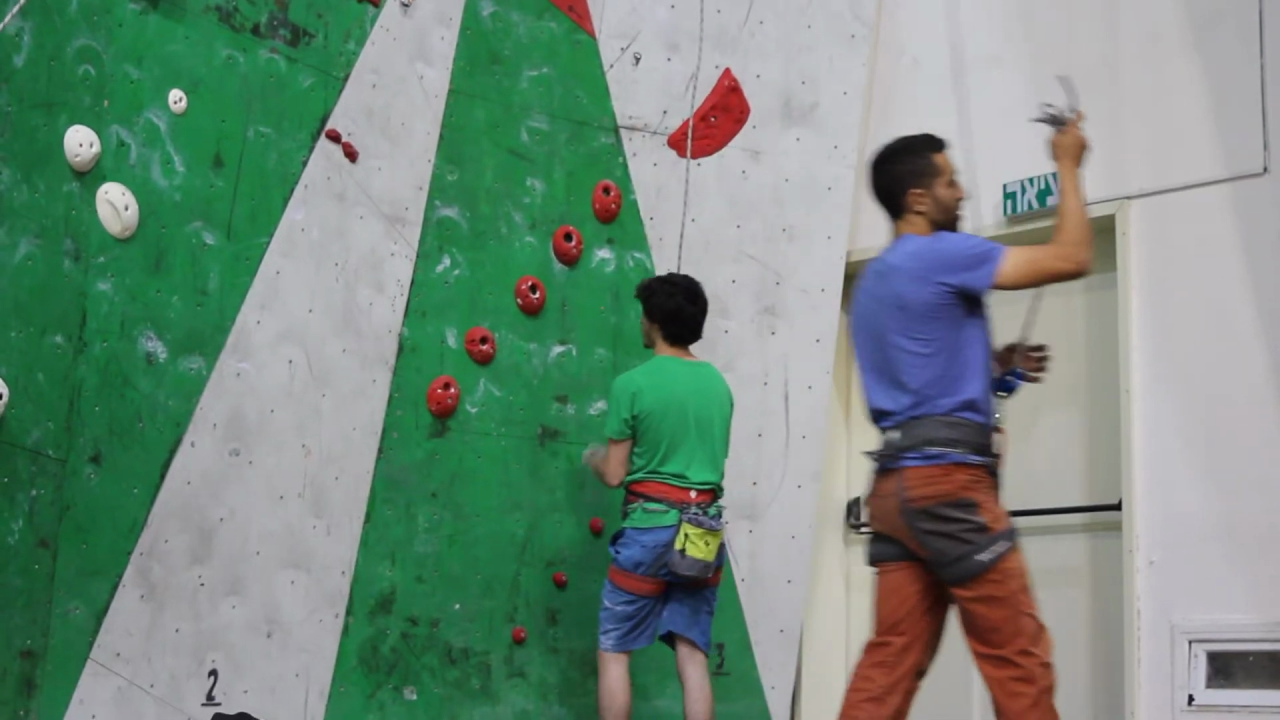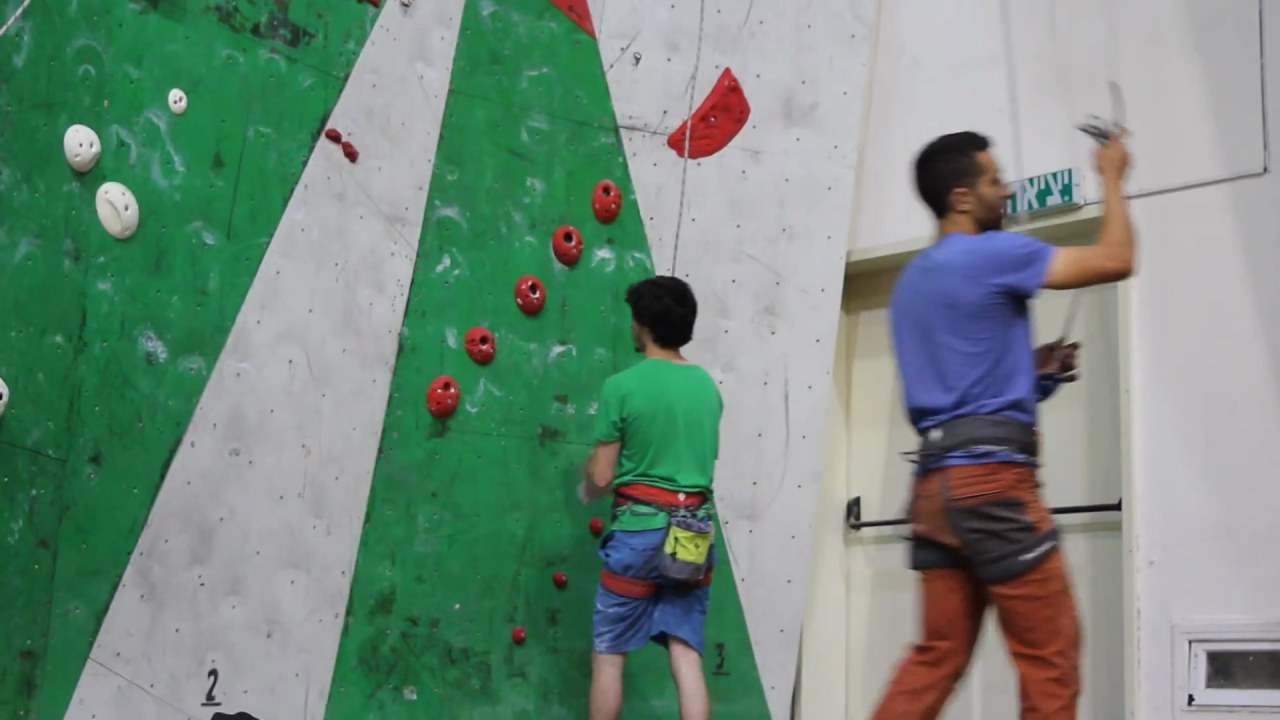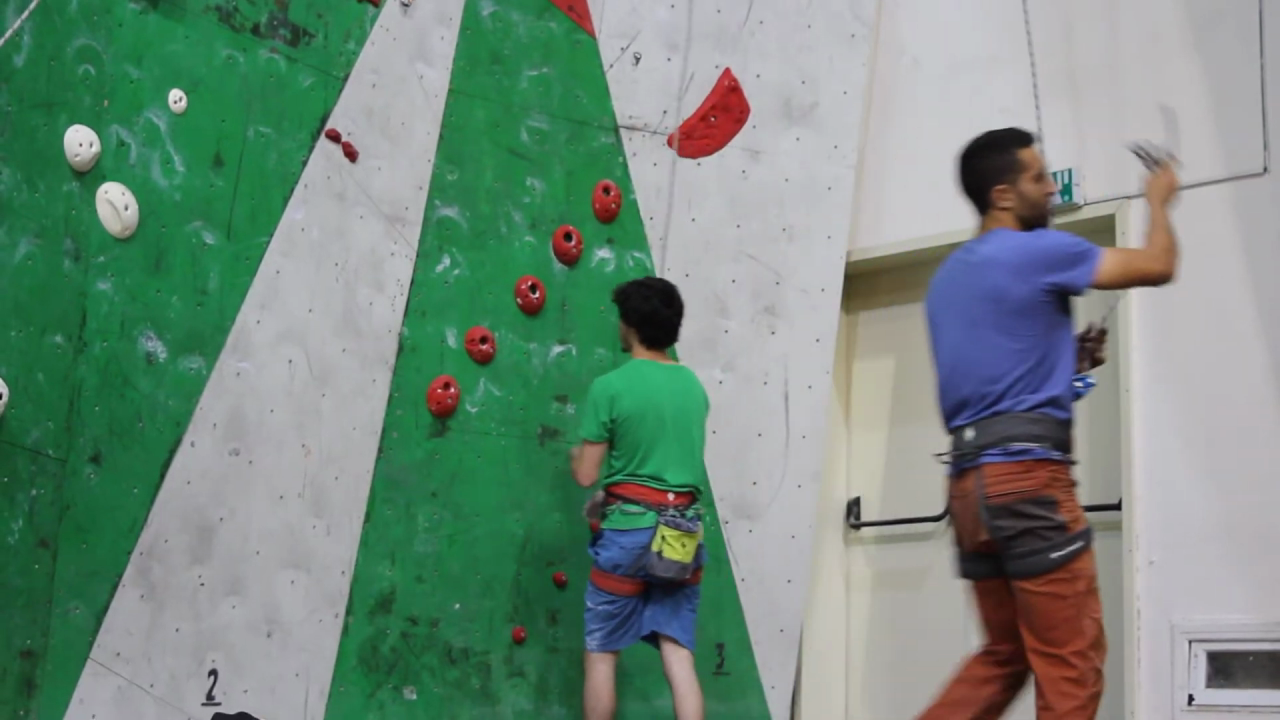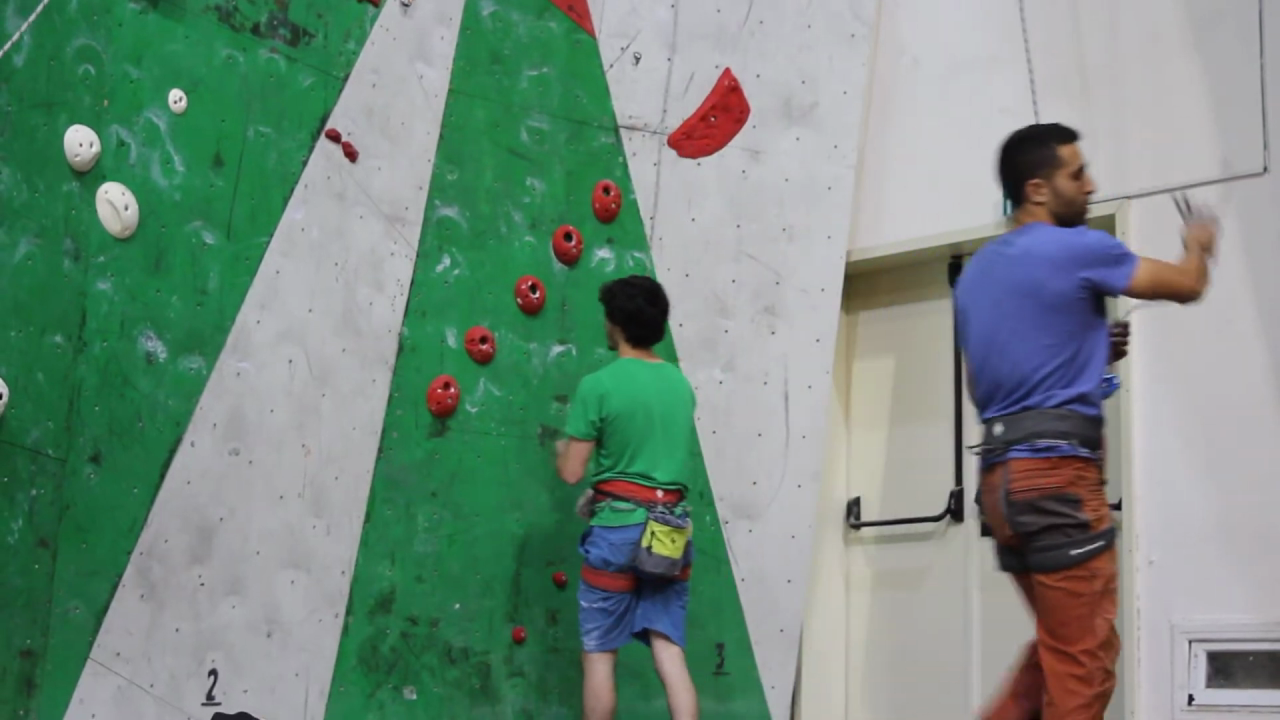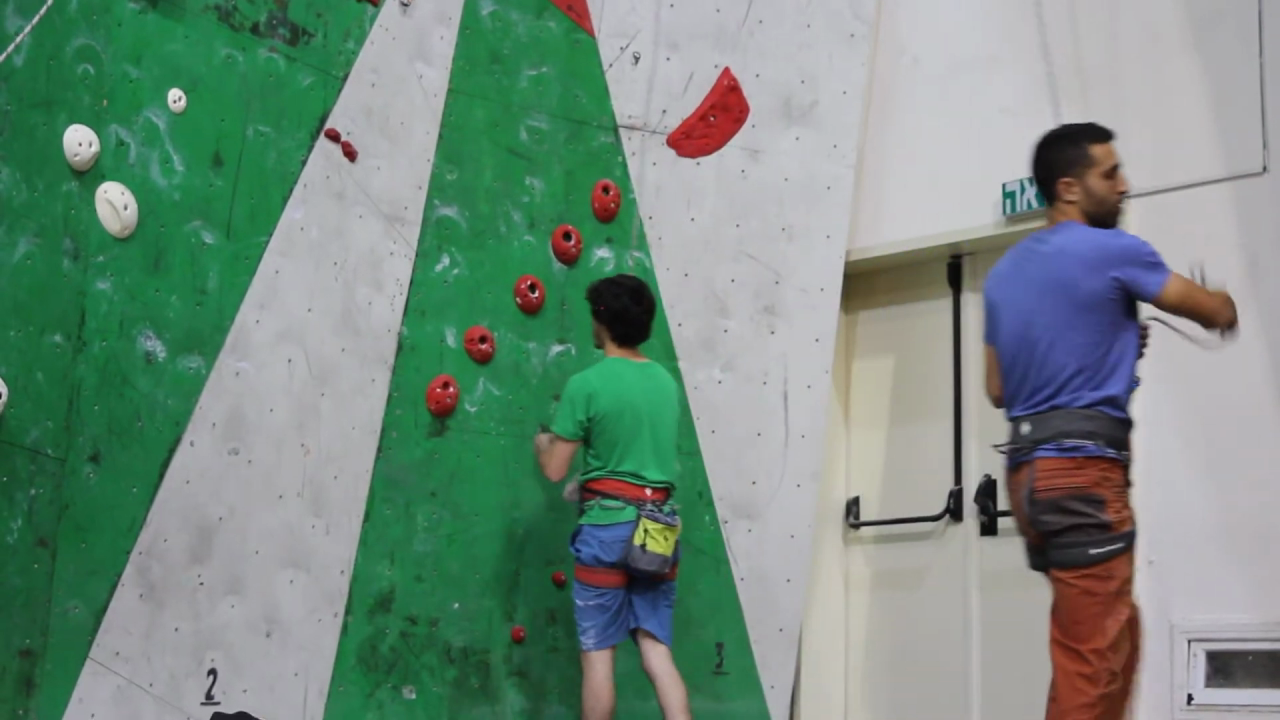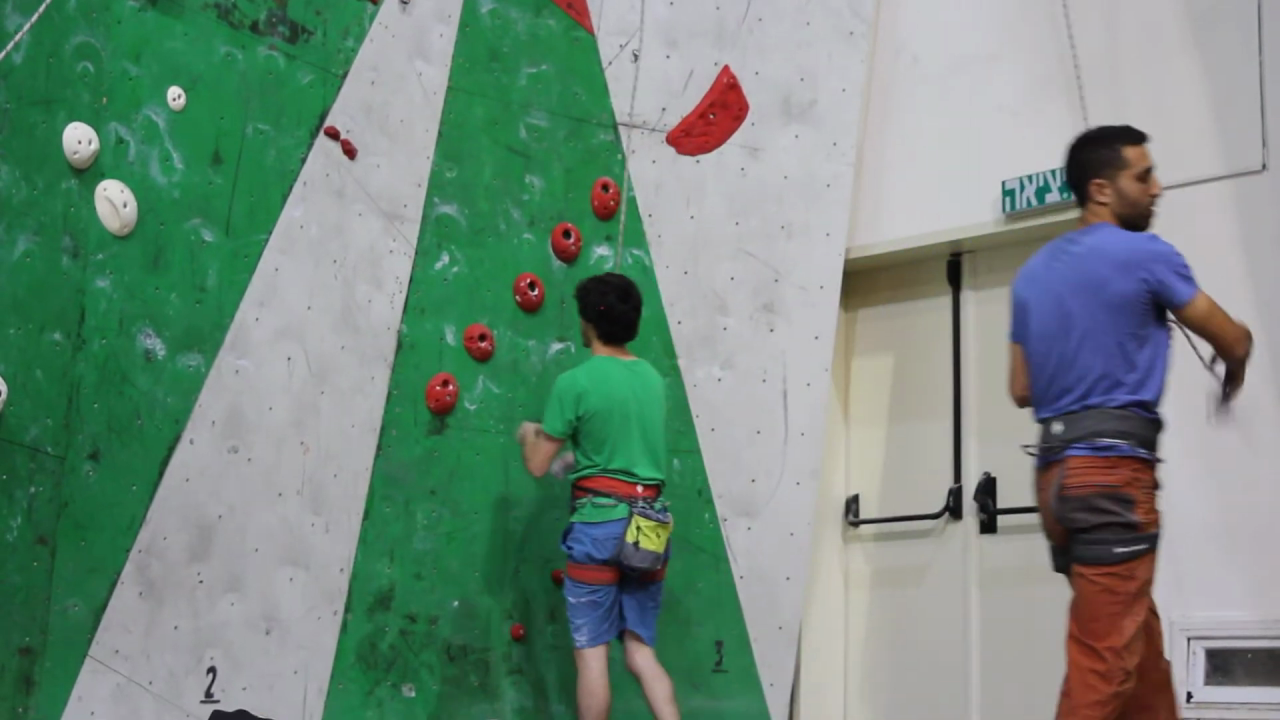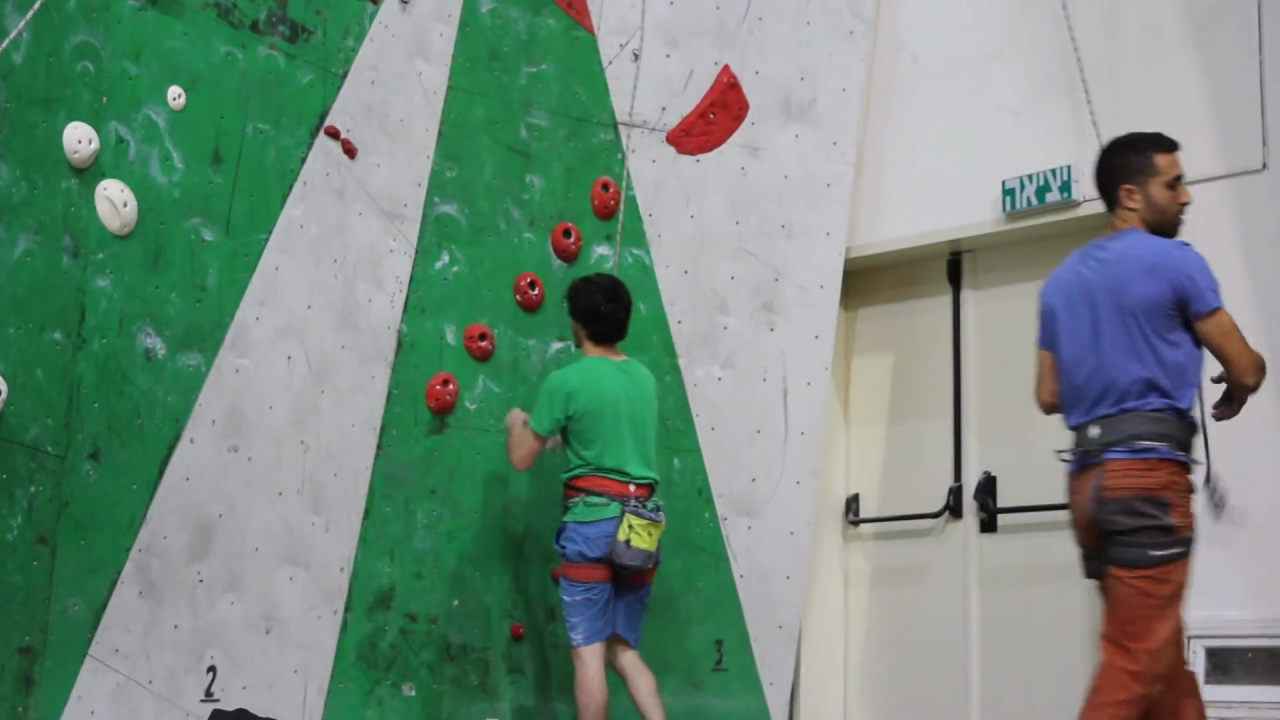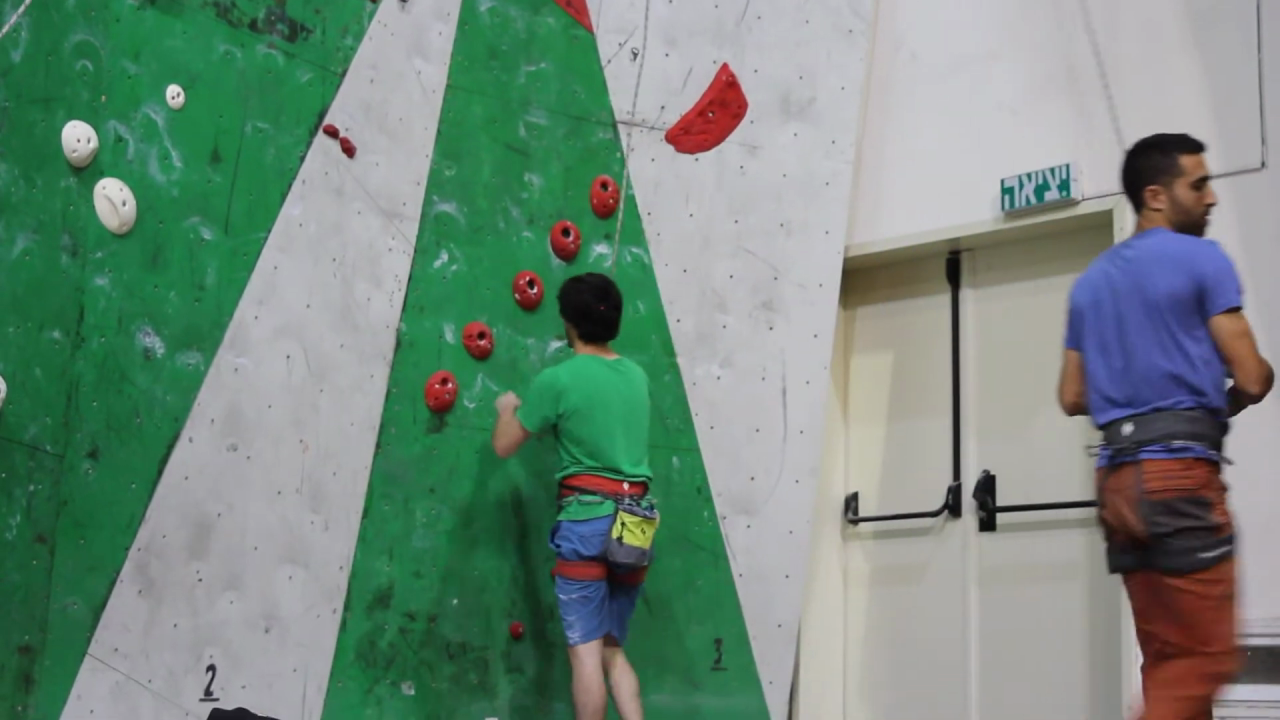
dt=0.1s
person 1, frame 1
left shoulder: (873, 281)
right shoulder: (941, 256)
right elbow: (1070, 259)
left wrist: (995, 366)
right wrist: (1068, 167)
left hip: (900, 483)
right hip: (948, 480)
left knee: (893, 657)
right knee: (1018, 654)
person 1, frame 2
left shoulder: (912, 281)
right shoulder: (992, 255)
right elbow: (1115, 260)
left wrist: (1031, 367)
right wrist: (1112, 179)
left hip: (936, 483)
right hip: (991, 480)
left knee: (937, 654)
right knee: (1050, 657)
person 1, frame 3
left shoulder: (944, 278)
right shoulder: (1038, 252)
right elbow: (1158, 265)
right wrist: (1159, 200)
left hip: (971, 481)
right hip: (1028, 478)
left knee: (1004, 654)
right knee: (1070, 658)
person 1, frame 4
left shoulder: (974, 273)
right shoulder: (1078, 250)
right elbow: (1187, 284)
right wrist: (1200, 246)
left hip: (1001, 475)
right hip: (1057, 472)
left knee: (1064, 644)
right knee: (1080, 656)
person 1, frame 5
left shoulder: (1003, 270)
right shoulder: (1110, 252)
right elbow: (1215, 312)
right wrist: (1225, 309)
left hip: (1028, 473)
right hip: (1082, 472)
left knee: (1111, 637)
right knee: (1092, 655)
person 1, frame 6
left shoulder: (1032, 272)
right shoulder: (1144, 255)
right elbow: (1232, 340)
right wrist: (1237, 360)
left hip: (1057, 473)
right hip: (1113, 471)
left knee: (1133, 643)
right knee: (1104, 655)
person 1, frame 7
left shoulder: (1060, 280)
right shoulder: (1172, 262)
left elbow: (1048, 396)
right elbow: (1245, 369)
right wrist: (1235, 394)
left hip: (1090, 477)
right hip: (1147, 475)
left knee: (1157, 648)
right knee: (1137, 657)
person 1, frame 8
left shoulder: (1089, 282)
right shoulder: (1202, 260)
left elbow: (1072, 397)
right elbow: (1252, 381)
right wrist: (1226, 400)
left hip: (1118, 479)
right hip: (1181, 473)
left knee: (1170, 654)
right knee: (1202, 657)
person 2, frame 1
left shoulder: (632, 384)
right shoulder: (718, 383)
left elbow: (615, 474)
left wrist: (596, 458)
left hip: (650, 530)
right hip: (705, 533)
left knee: (613, 653)
right knee: (692, 658)
person 2, frame 2
left shoulder: (622, 386)
right shoulder: (707, 386)
left elbow: (601, 476)
left wrist: (590, 458)
left hip: (640, 533)
right hip: (694, 535)
left knee: (607, 658)
right knee: (686, 659)
person 2, frame 3
left shoulder: (610, 387)
right shoulder: (694, 386)
left elbow: (586, 475)
left wrist: (575, 454)
left hip: (629, 532)
right hip: (683, 534)
left knee: (600, 656)
right knee: (678, 658)
person 2, frame 4
left shoulder: (598, 385)
right shoulder: (679, 383)
left elbow: (572, 472)
left wrist: (561, 448)
left hip: (618, 530)
left knee: (598, 656)
right knee: (669, 655)
person 2, frame 5
left shoulder: (586, 385)
right shoulder: (666, 381)
left elbow: (555, 470)
left wrist: (543, 443)
left hip: (607, 528)
left knee: (597, 655)
right knee: (657, 654)
person 2, frame 6
left shoulder: (575, 382)
right shoulder: (653, 378)
left elbow: (537, 464)
left wrist: (529, 433)
left hip: (600, 524)
left knee: (593, 654)
right knee: (641, 653)
person 2, frame 7
left shoulder: (565, 382)
right shoulder: (644, 377)
left elbow: (521, 459)
left wrist: (516, 423)
left hip: (591, 523)
left knee: (588, 652)
right knee: (625, 653)
person 2, frame 8
left shoulder: (558, 380)
right shoulder: (636, 376)
left elbow: (504, 445)
left wrist: (506, 408)
left hip: (586, 521)
left knee: (585, 651)
right knee: (611, 649)
